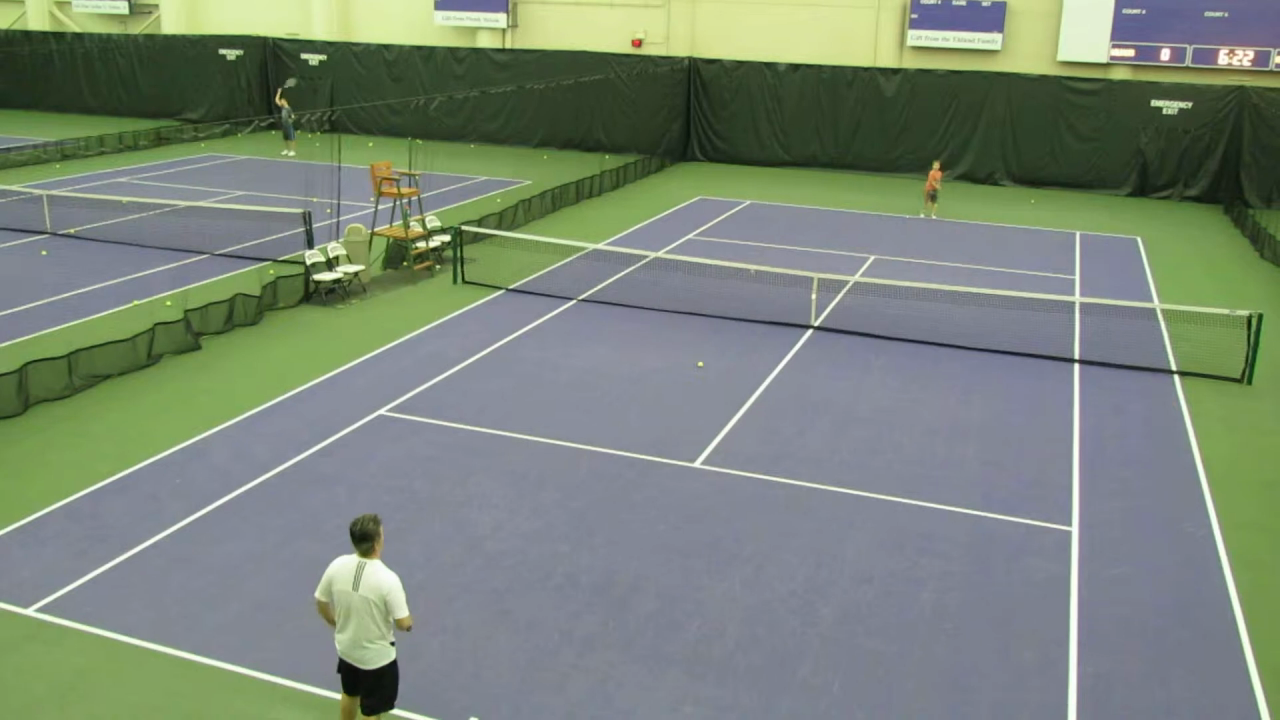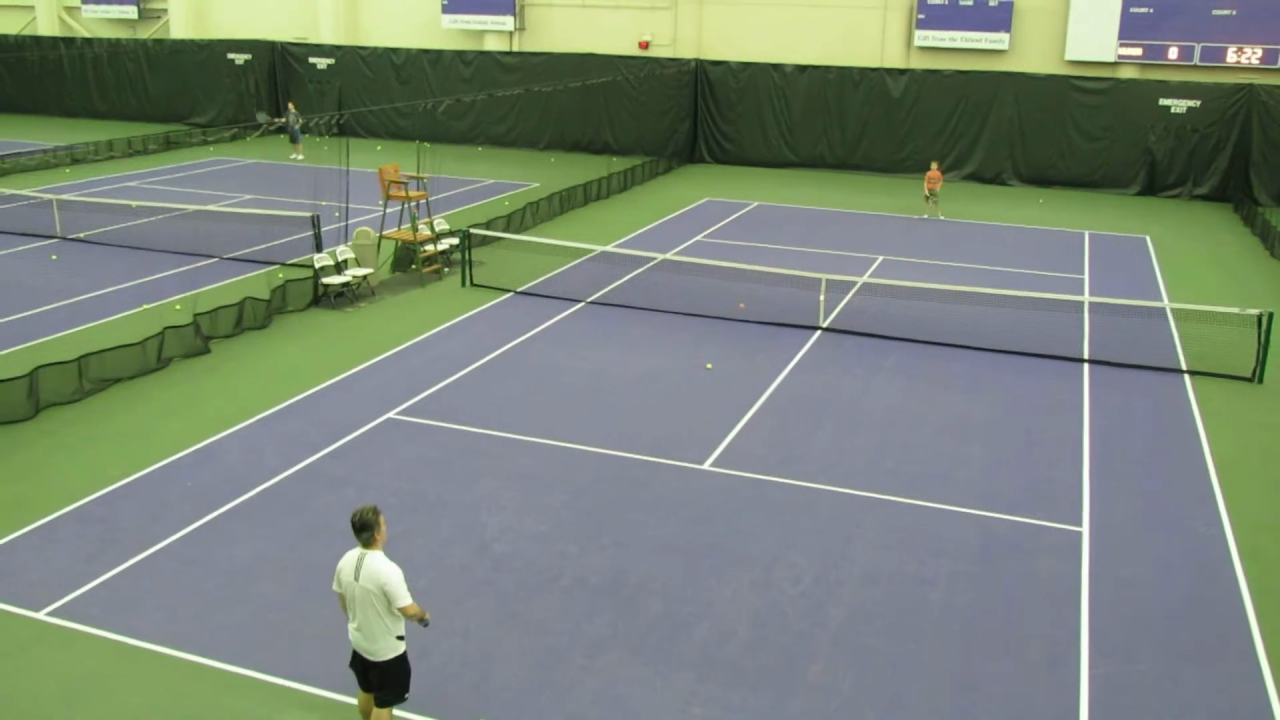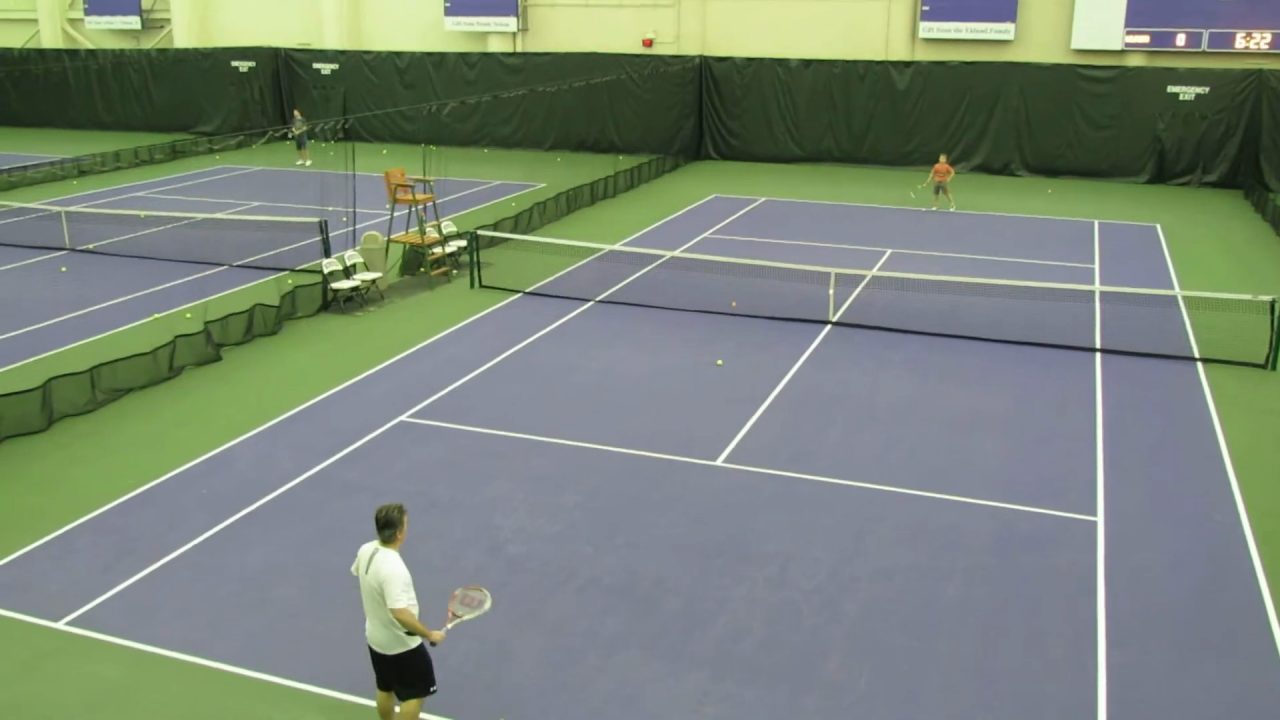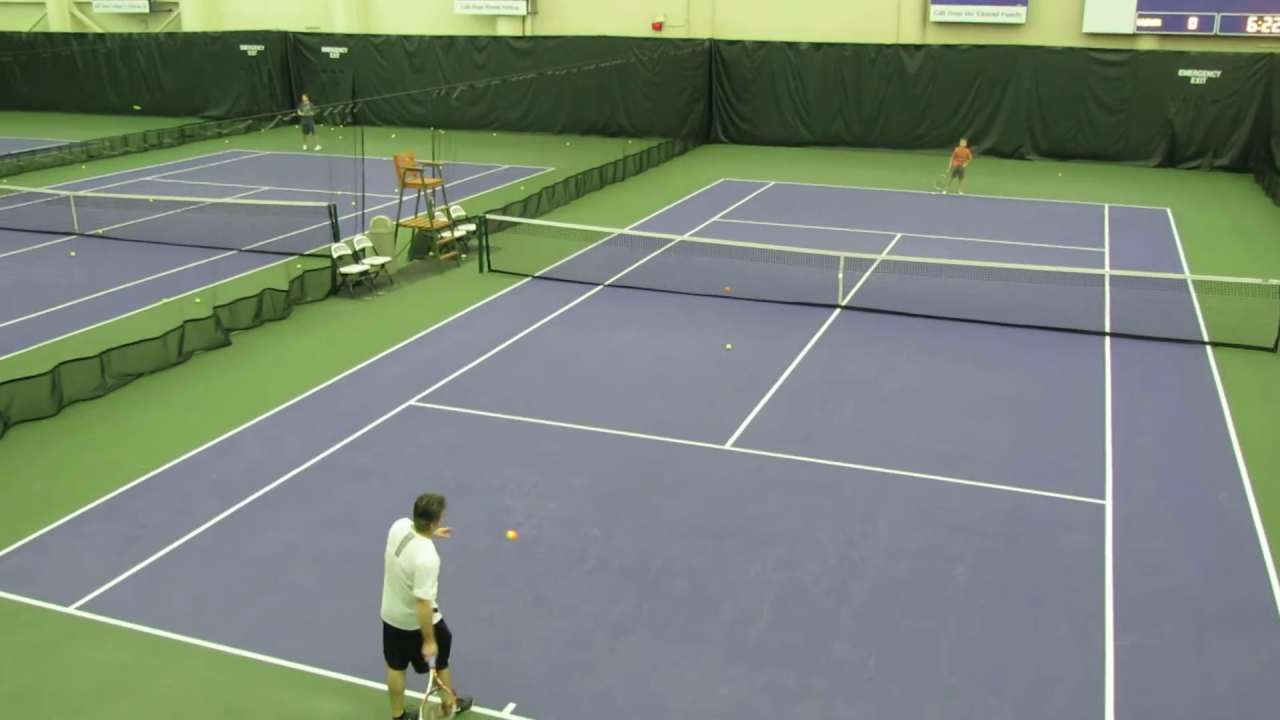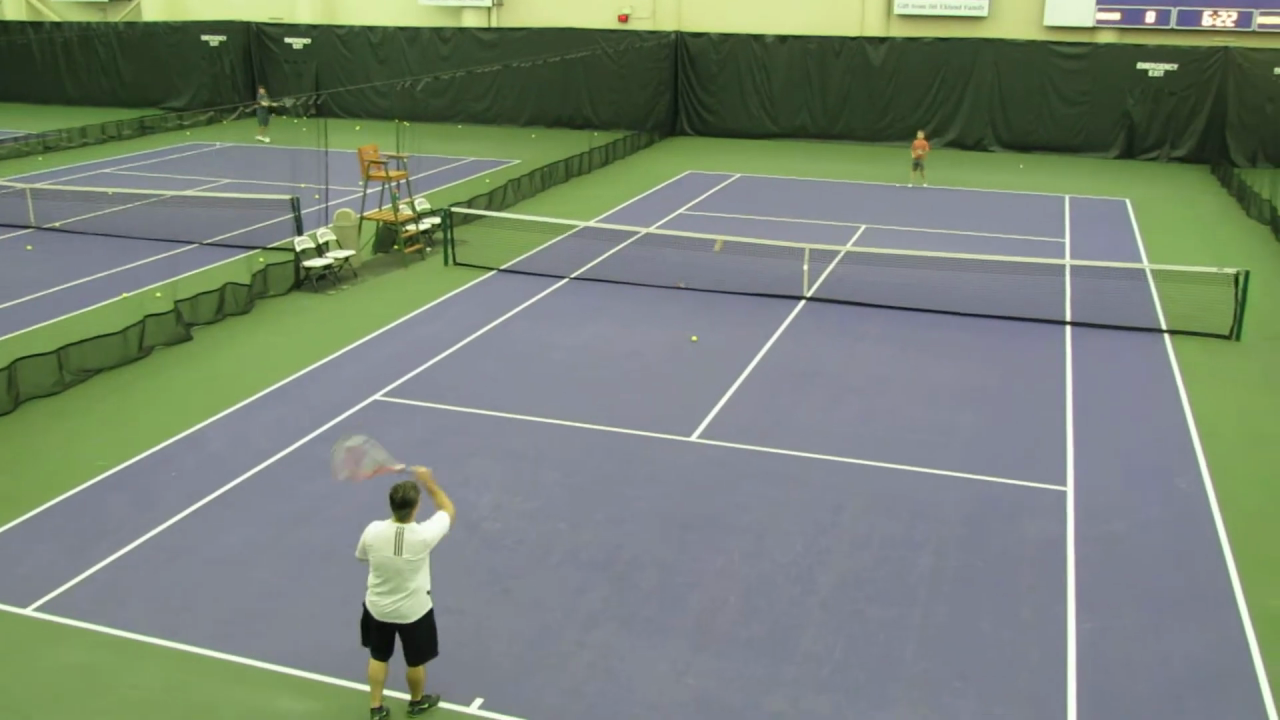
dt=0.5s
person 1, frame 1
left shoulder: (338, 566)
right shoulder: (387, 579)
left elbow: (321, 603)
right elbow: (403, 623)
right wrist: (409, 623)
left hip: (346, 648)
right hip: (377, 657)
left knee: (350, 693)
person 1, frame 2
left shoulder: (346, 561)
right shoulder: (387, 570)
left elbow: (344, 601)
right elbow: (409, 611)
right wrist: (423, 615)
left hip: (359, 641)
right hip: (387, 649)
left knee: (367, 691)
person 1, frame 3
left shoulder: (366, 550)
right shoulder: (393, 568)
left elbow: (358, 575)
right elbow: (400, 614)
right wrist: (429, 634)
left hip: (376, 638)
right hip: (401, 643)
left knee: (385, 689)
right knee: (414, 695)
person 1, frame 4
left shoulder: (400, 526)
right shoulder: (426, 559)
right elbow: (423, 603)
left wrist: (433, 535)
right wrist: (429, 640)
left hip: (390, 615)
right hip: (419, 621)
left knee: (396, 666)
right knee: (440, 664)
person 1, frame 5
left shoulder: (373, 531)
right shoulder: (424, 535)
left elbow: (362, 557)
right elbow: (448, 510)
right wrist: (428, 482)
left hip: (377, 609)
right hip: (413, 611)
left knee: (378, 657)
right knee: (416, 661)
